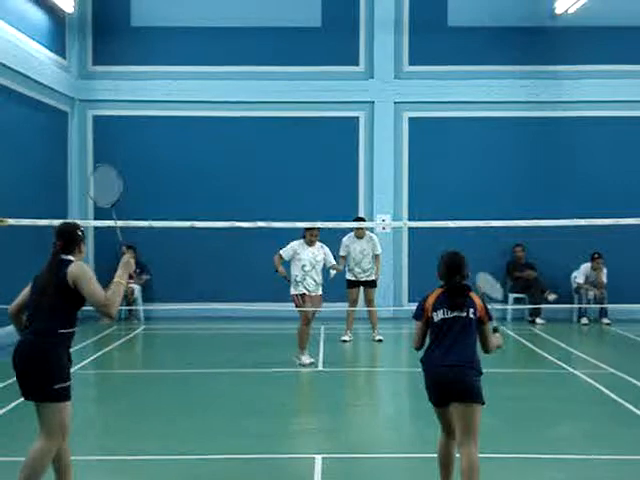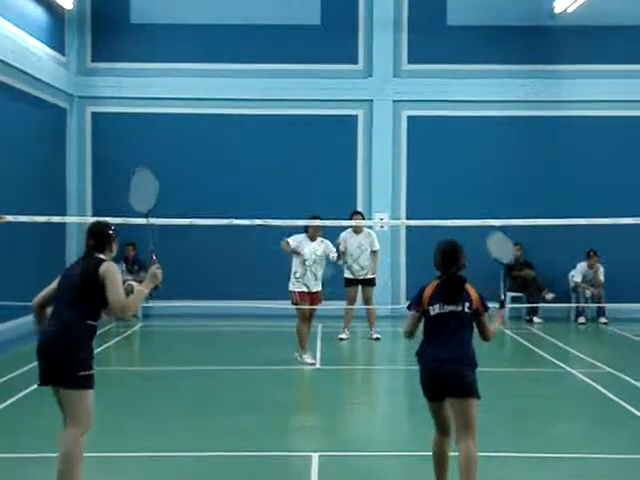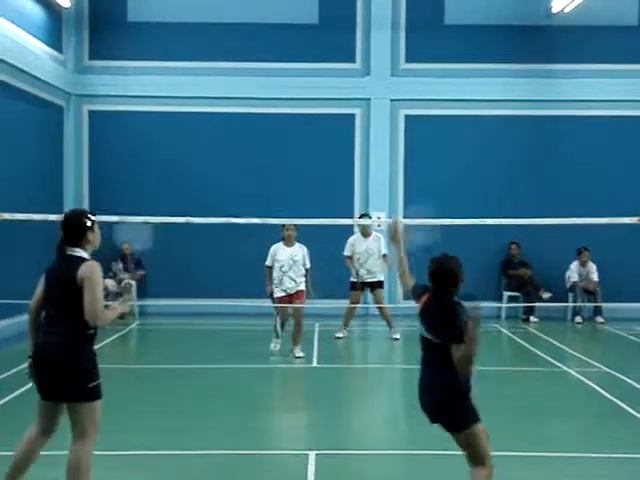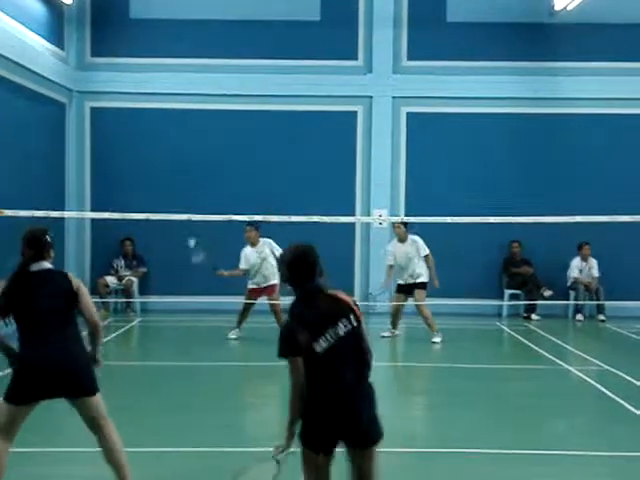
dt=0.7s
person 1, frame 1
left shoulder: (46, 272)
right shoulder: (77, 269)
left elbow: (14, 311)
right elbow: (108, 308)
right wrist: (122, 273)
left hip: (28, 352)
right hip: (48, 355)
left knee: (59, 429)
right knee: (52, 436)
person 1, frame 2
left shoulder: (74, 268)
right shoulder: (107, 267)
left elbow: (38, 304)
right elbow: (122, 311)
right wrist: (148, 284)
left hip: (51, 344)
right hip: (72, 347)
left knee: (72, 423)
right knee: (79, 426)
person 1, frame 3
left shoulder: (54, 267)
right shoulder: (89, 268)
left elbow: (35, 311)
right elbow: (95, 320)
left wrist: (36, 352)
right wrist: (119, 307)
left hip: (47, 352)
right hip: (73, 356)
left knee: (44, 428)
right knee: (85, 436)
person 1, frame 4
right shoulder: (69, 281)
right elbow: (95, 323)
right wrist: (95, 351)
left hip: (33, 366)
right hip: (73, 362)
right knee: (100, 425)
person 2, frame 1
left shoulder: (429, 301)
right shoulder: (476, 302)
left elbow: (417, 344)
right elbow: (487, 347)
right wrist: (498, 340)
left hip: (434, 374)
right hip: (465, 374)
left knee: (448, 433)
right knee: (468, 444)
person 2, frame 2
left shoulder: (426, 292)
right shoulder: (471, 294)
left elbow: (409, 331)
right elbow: (486, 335)
left wrist: (410, 332)
right wrist: (499, 321)
left hip: (430, 369)
right hip: (460, 369)
left knee: (442, 431)
right knee: (466, 438)
person 2, frame 3
left shoulder: (426, 299)
right shoulder: (455, 316)
left elbow: (405, 279)
right elbow: (463, 369)
left wrist: (398, 244)
right wrist: (472, 338)
left hip: (429, 392)
right hip: (450, 396)
left knee: (478, 442)
person 2, frame 4
left shoulder: (294, 326)
right shoulder: (345, 303)
left elbow: (298, 387)
right elbow: (367, 354)
left wrist: (289, 433)
left hip: (321, 413)
right hip: (360, 405)
person 3, frame 1
left shoulder: (323, 249)
right shoulder: (295, 246)
left elbow: (332, 265)
right elbow: (278, 256)
left wrist: (338, 268)
right wrist: (279, 267)
left hip: (316, 290)
right hip: (299, 289)
left knee: (309, 321)
right knee: (306, 319)
left ankle: (303, 352)
right ankle: (302, 353)
person 3, frame 2
left shoulder: (325, 244)
right shoulder: (298, 239)
left elbow: (336, 257)
right elbow: (285, 244)
right wrist: (292, 250)
left hip: (316, 287)
right hip: (299, 286)
left knee: (309, 318)
right knee: (303, 318)
left ankle: (302, 350)
right ankle: (303, 353)
person 3, frame 3
left shoulder: (302, 249)
right shoulder: (275, 249)
left elbow: (307, 269)
right elbow: (269, 267)
left wrist: (309, 286)
right wrist: (268, 285)
left hip: (298, 287)
right hip: (280, 289)
left knee: (298, 316)
right knee: (283, 318)
left ankle: (296, 347)
right ankle: (277, 337)
person 3, frame 4
left shoulder: (268, 243)
right shoulder: (245, 252)
left elbow: (281, 256)
right elbow: (242, 271)
right wrist: (227, 273)
left hip: (271, 281)
right hip: (255, 283)
left knee: (275, 307)
right knee: (246, 307)
right ankle: (237, 329)
person 4, frame 1
left shoulder: (372, 238)
right shoulder: (346, 240)
left elbow: (377, 256)
right elbow: (342, 257)
left wrist: (377, 271)
right wrist: (340, 267)
left hip: (369, 276)
right hip: (352, 276)
left knee: (370, 303)
right knee: (352, 303)
left ankle: (375, 332)
right ankle: (348, 332)
person 4, frame 2
left shoulder: (370, 234)
right shoulder: (344, 235)
left elbow: (375, 252)
right elbow: (340, 253)
left wrist: (374, 266)
right wrist: (342, 259)
left hip: (368, 274)
right hip: (350, 274)
left knee: (368, 301)
right knee: (350, 302)
left ankle: (373, 330)
right ankle: (346, 330)
person 4, frame 3
left shoulder: (379, 238)
right shoulder: (353, 240)
left elbow: (384, 255)
right elbow: (347, 258)
left wrist: (386, 266)
right wrist: (352, 270)
left hip: (376, 277)
right hip: (358, 278)
left knee: (380, 304)
right knee: (353, 304)
left ankle: (392, 329)
right ankle: (343, 329)
person 4, frame 4
left shoulder: (416, 241)
right shoulder: (391, 247)
left elbow: (429, 258)
right elbow: (391, 266)
left wrist: (434, 277)
right wrist: (387, 281)
left hip: (419, 278)
right hip: (403, 281)
left knee: (420, 306)
right knee: (395, 307)
left ankle: (436, 333)
right ankle: (393, 329)
